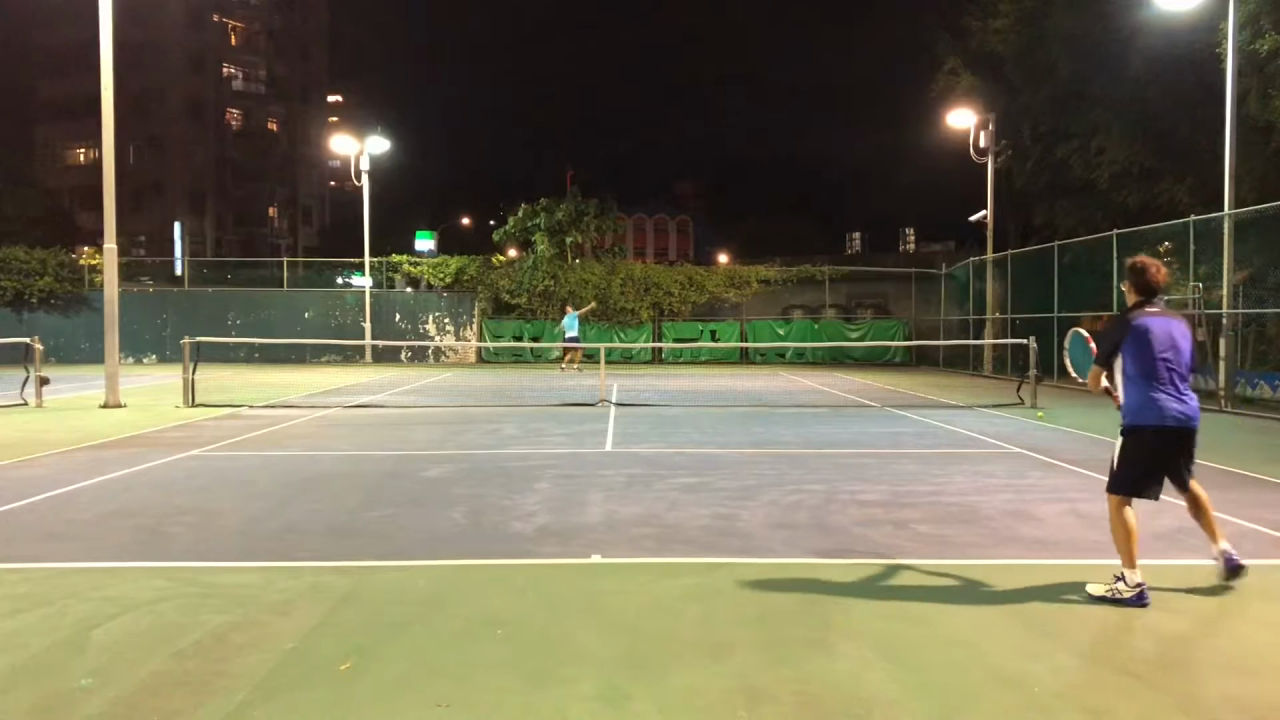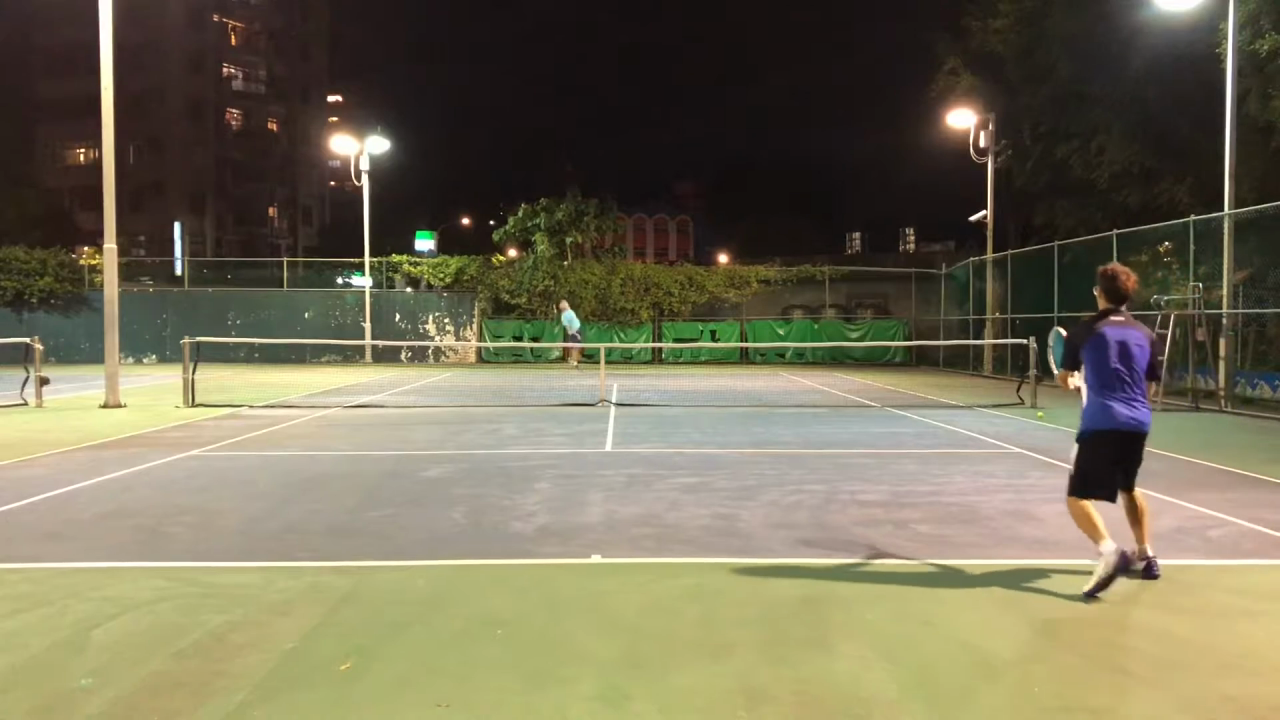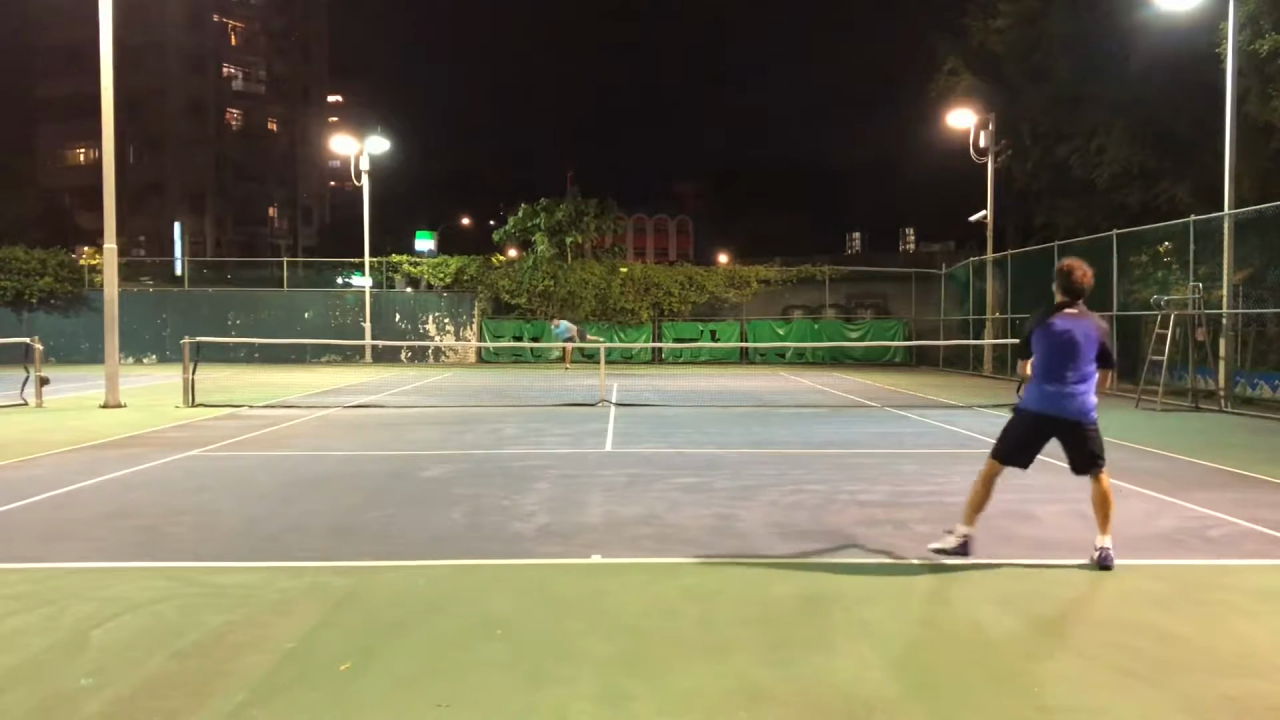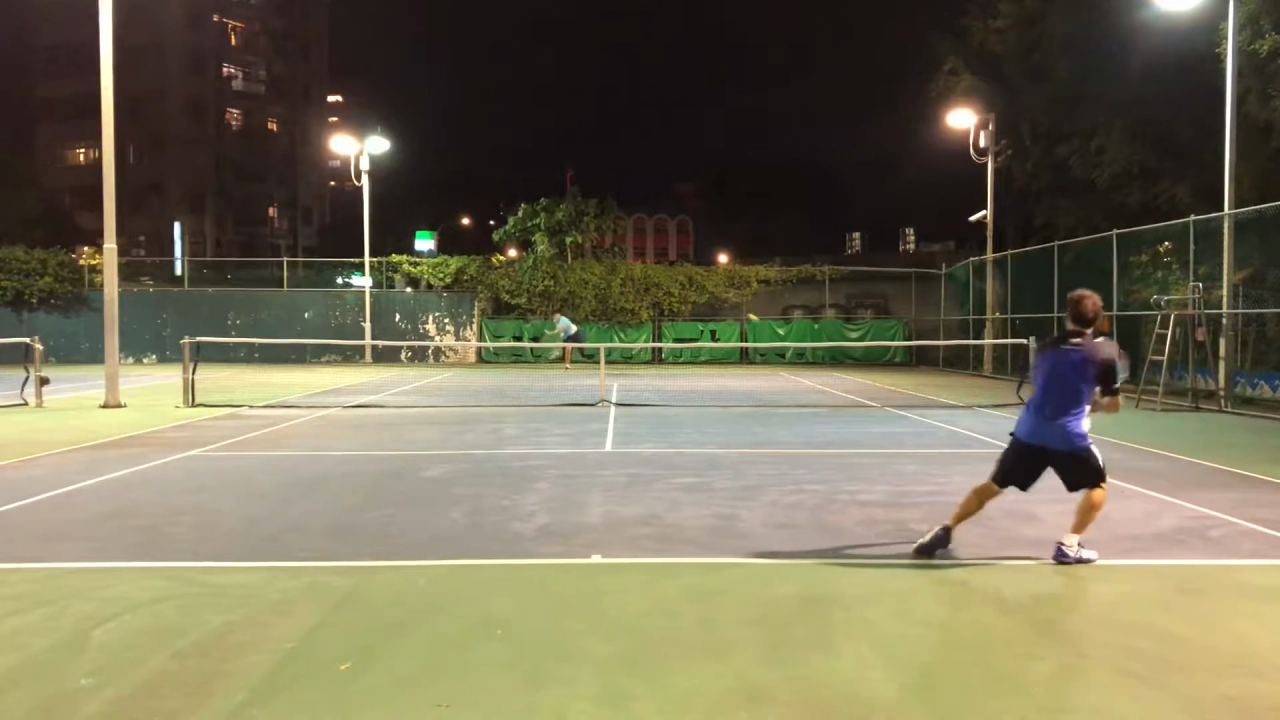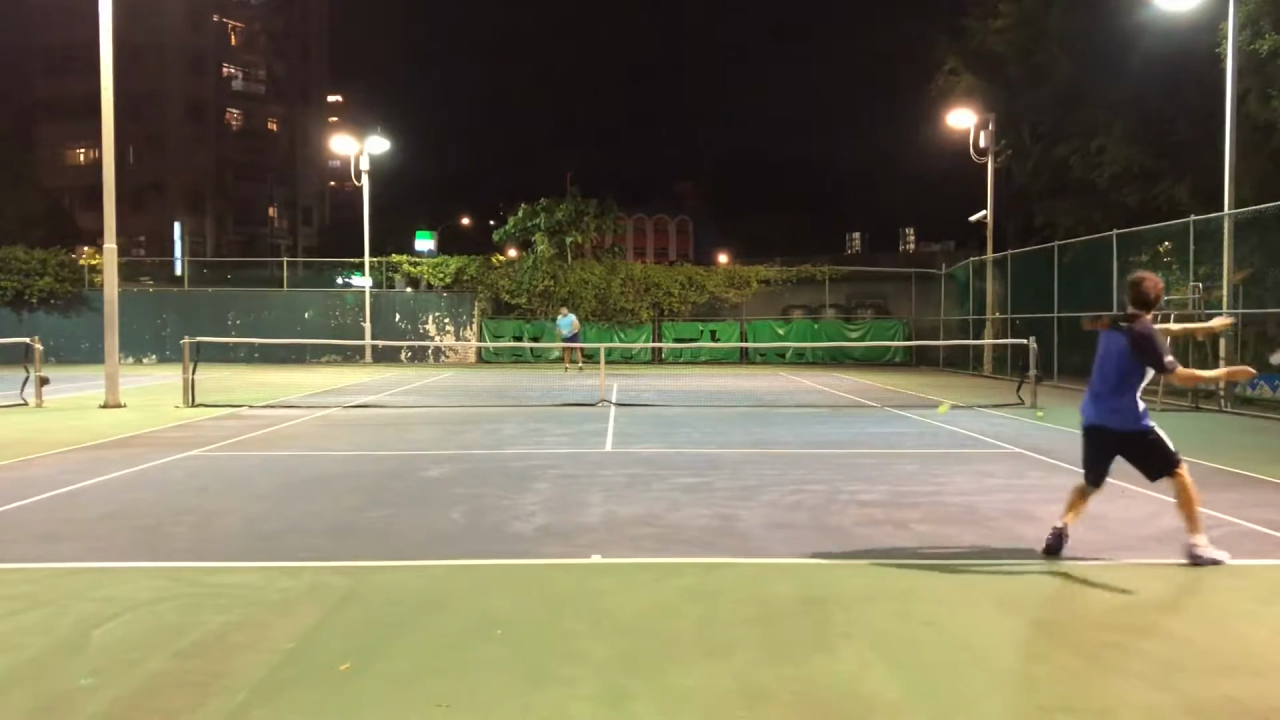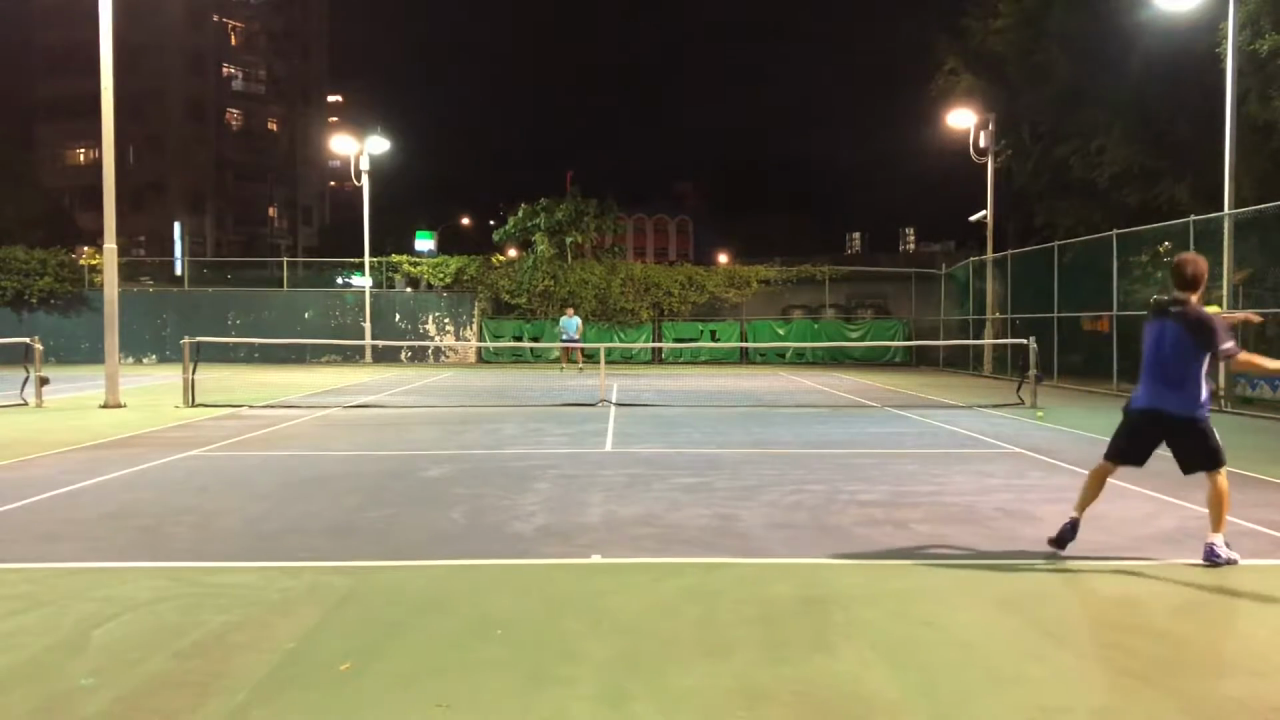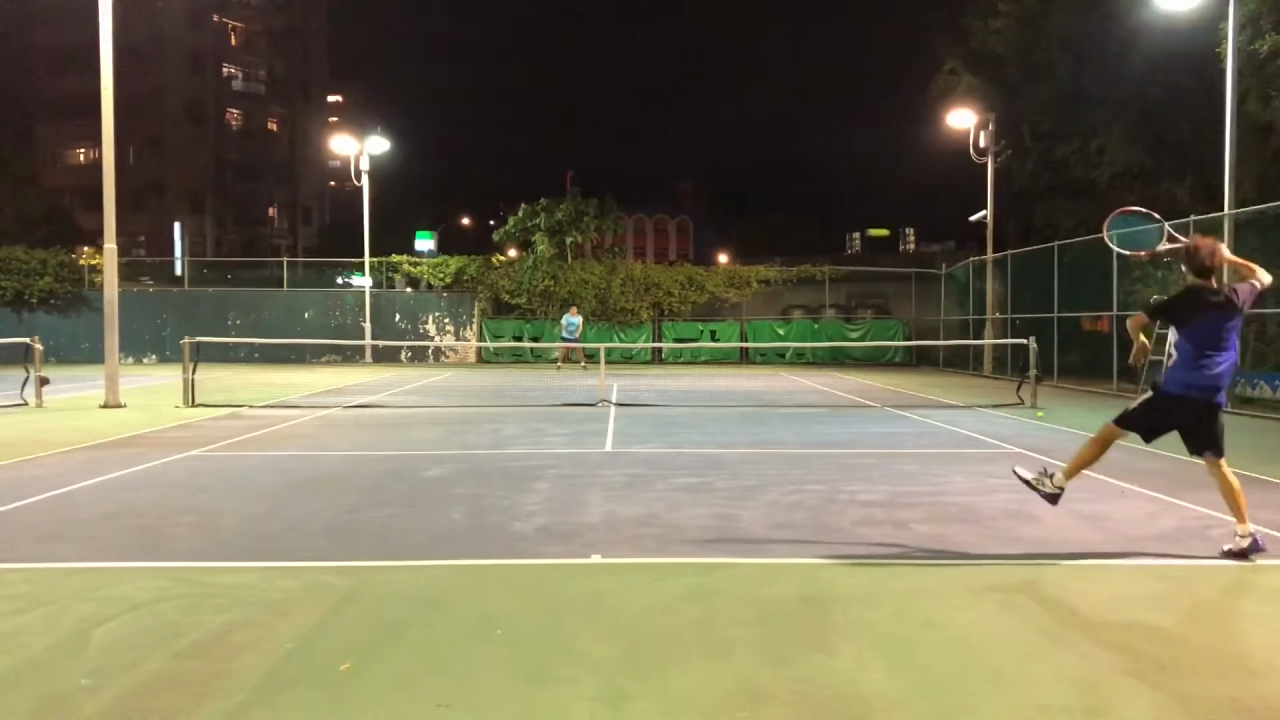
dt=0.3s
person 1, frame 1
left shoulder: (1124, 325)
right shoulder: (1181, 324)
left elbow: (1094, 383)
left wrist: (1106, 385)
left hip: (1146, 421)
right hip: (1185, 418)
left knee: (1118, 499)
right knee: (1188, 486)
left ankle: (1131, 583)
right ankle: (1225, 552)
person 1, frame 2
left shoulder: (1086, 331)
right shoulder: (1145, 334)
left elbow: (1064, 381)
right elbow: (1149, 388)
left wrist: (1079, 381)
left hip: (1102, 424)
right hip: (1137, 423)
left knee: (1078, 498)
right knee: (1129, 489)
left ankle: (1111, 552)
right ankle: (1145, 557)
person 1, frame 3
left shoulder: (1040, 323)
right shoulder: (1099, 327)
left elbow: (1022, 369)
right elbow: (1105, 379)
left hip: (1036, 407)
right hip: (1079, 413)
left knee: (991, 468)
right knee: (1099, 474)
left ankle: (963, 535)
right ankle: (1103, 547)
person 1, frame 4
left shoulder: (1047, 350)
right shoulder: (1104, 356)
right elbow: (1114, 405)
left hip: (1030, 433)
right hip: (1070, 439)
left knee: (992, 487)
right knee: (1098, 486)
left ankle: (944, 533)
right ankle: (1070, 545)
person 1, frame 5
left shoulder: (1112, 327)
right shoulder: (1146, 334)
right elbow: (1179, 376)
left wrist: (1204, 327)
right wrist: (1225, 373)
left hip: (1094, 421)
right hip: (1129, 423)
left knee: (1090, 484)
right knee: (1178, 474)
left ankle: (1061, 530)
right ankle: (1197, 543)
person 1, frame 6
left shoulder: (1157, 311)
right shoulder: (1204, 321)
right elbow: (1237, 361)
left wrist: (1227, 320)
left hip: (1145, 406)
right hip: (1186, 411)
left knee: (1107, 466)
right knee: (1217, 472)
left ankle: (1073, 522)
right ankle: (1216, 543)
person 1, frame 7
left shoulder: (1183, 302)
right shoulder: (1235, 297)
left elbow: (1135, 323)
right elbow: (1263, 278)
left wrist: (1141, 342)
right wrist: (1226, 257)
left hip: (1179, 392)
right hip: (1212, 398)
left knee: (1110, 433)
right knee: (1217, 465)
left ankle: (1056, 483)
right ankle: (1247, 535)
